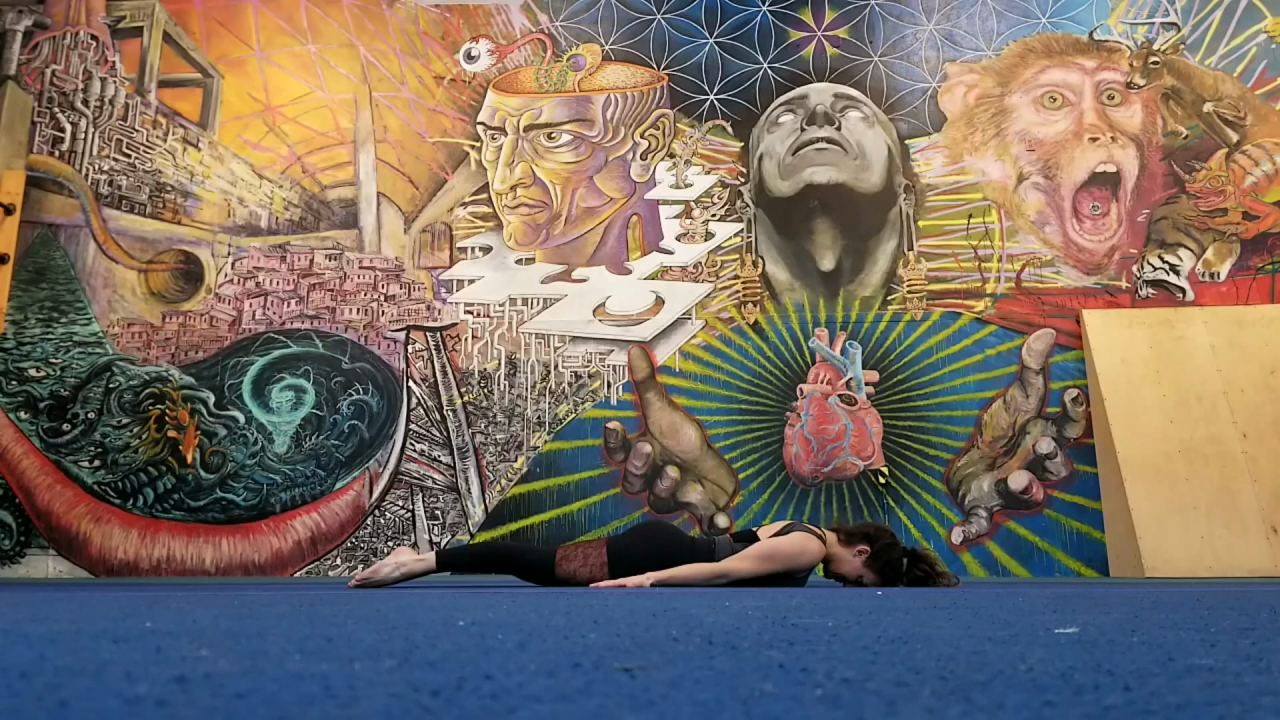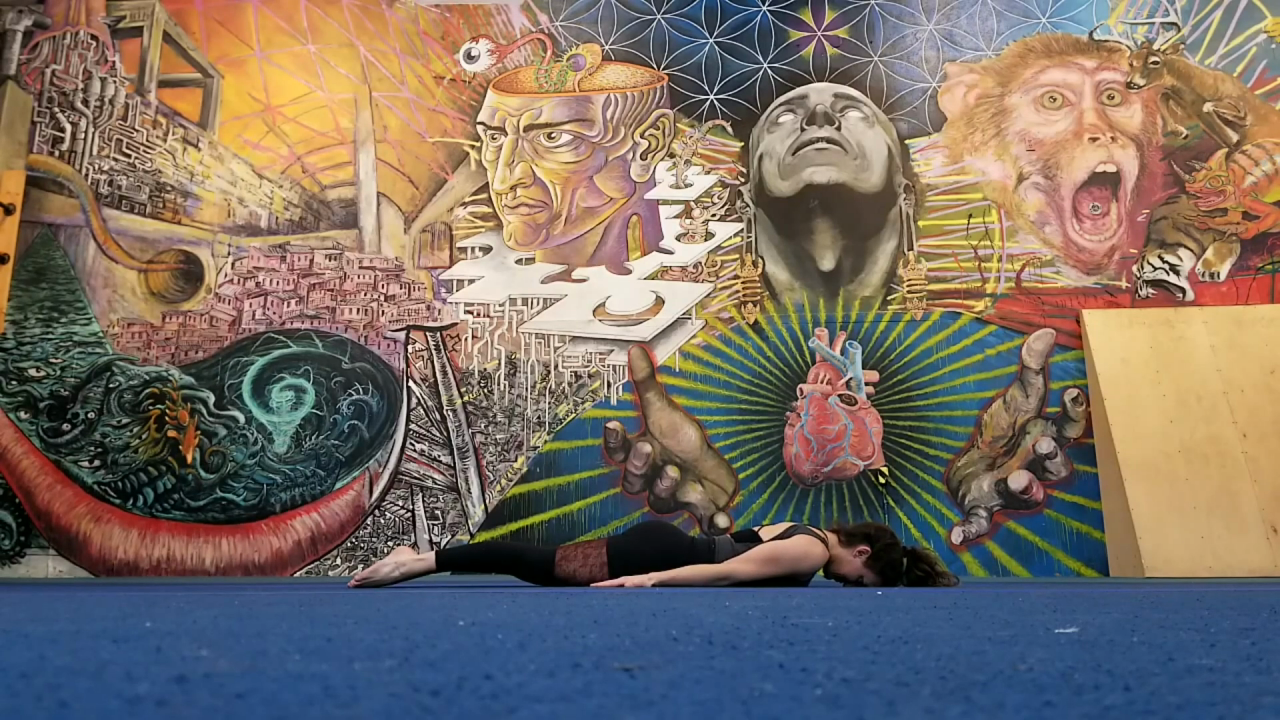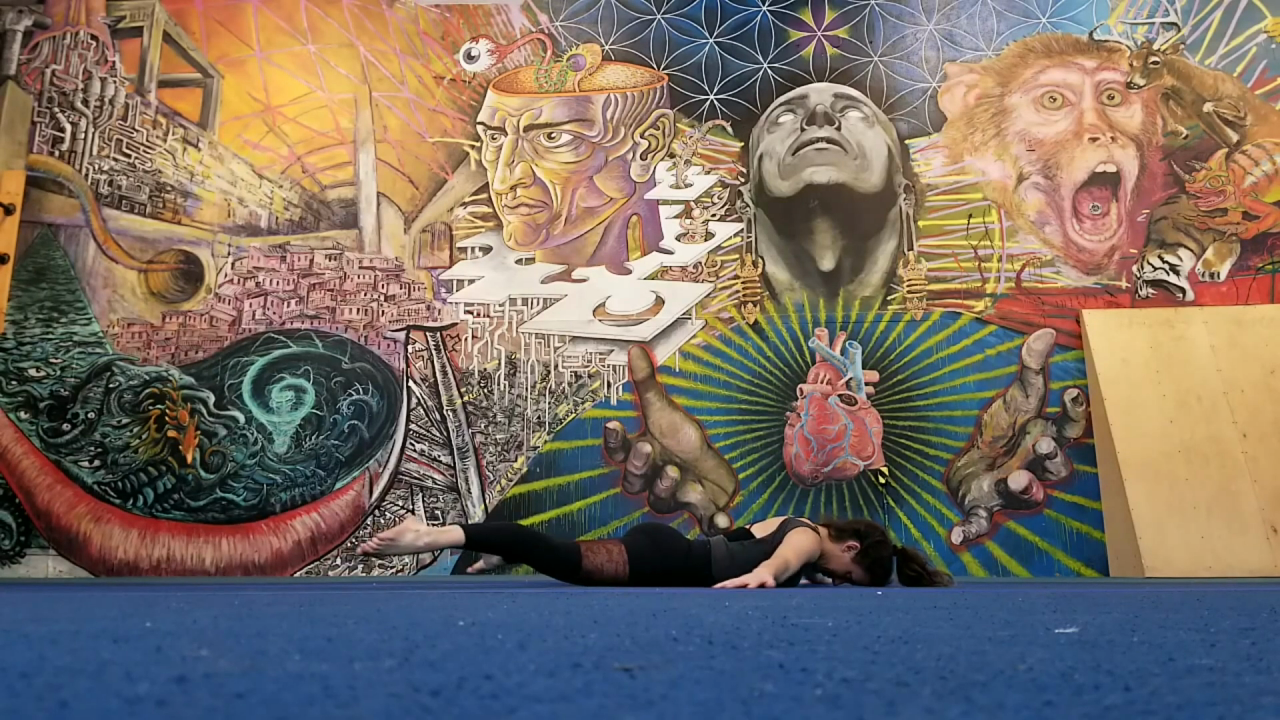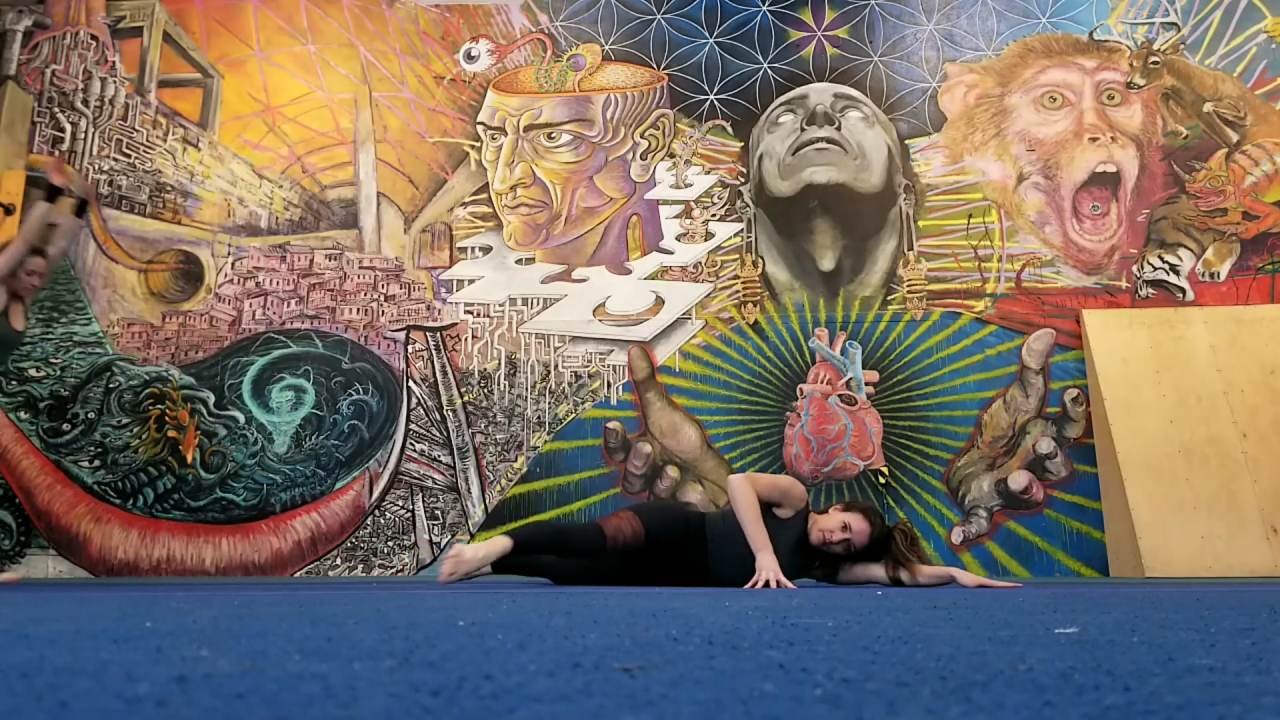
dt=1s
person 1, frame 1
left shoulder: (798, 532)
right shoulder: (810, 548)
right elbow: (727, 571)
right wrist: (649, 580)
left hip: (664, 545)
right hip: (662, 551)
left knee: (540, 566)
right knee: (538, 566)
left ankle: (423, 559)
right ankle: (421, 562)
person 1, frame 2
left shoulder: (799, 531)
right shoulder: (813, 552)
right elbow: (726, 574)
right wrist: (651, 580)
left hip: (666, 544)
right hip: (658, 554)
left knee: (542, 564)
right knee: (536, 565)
left ankle: (424, 559)
right ankle: (419, 562)
person 1, frame 3
left shoulder: (793, 523)
right shoulder: (811, 537)
right elbow: (781, 562)
left wrist: (810, 577)
right wrist: (761, 574)
left hip: (670, 553)
right hip: (664, 561)
right knee: (561, 559)
right ankle: (436, 535)
person 1, frame 4
left shoulder: (820, 564)
right shoulder: (793, 498)
left elbow: (896, 570)
right elbow: (738, 483)
left wrist: (961, 574)
right wrist: (765, 554)
left hip: (672, 573)
right hip: (671, 532)
right knee: (606, 537)
left ankle: (495, 560)
right ankle: (494, 546)
